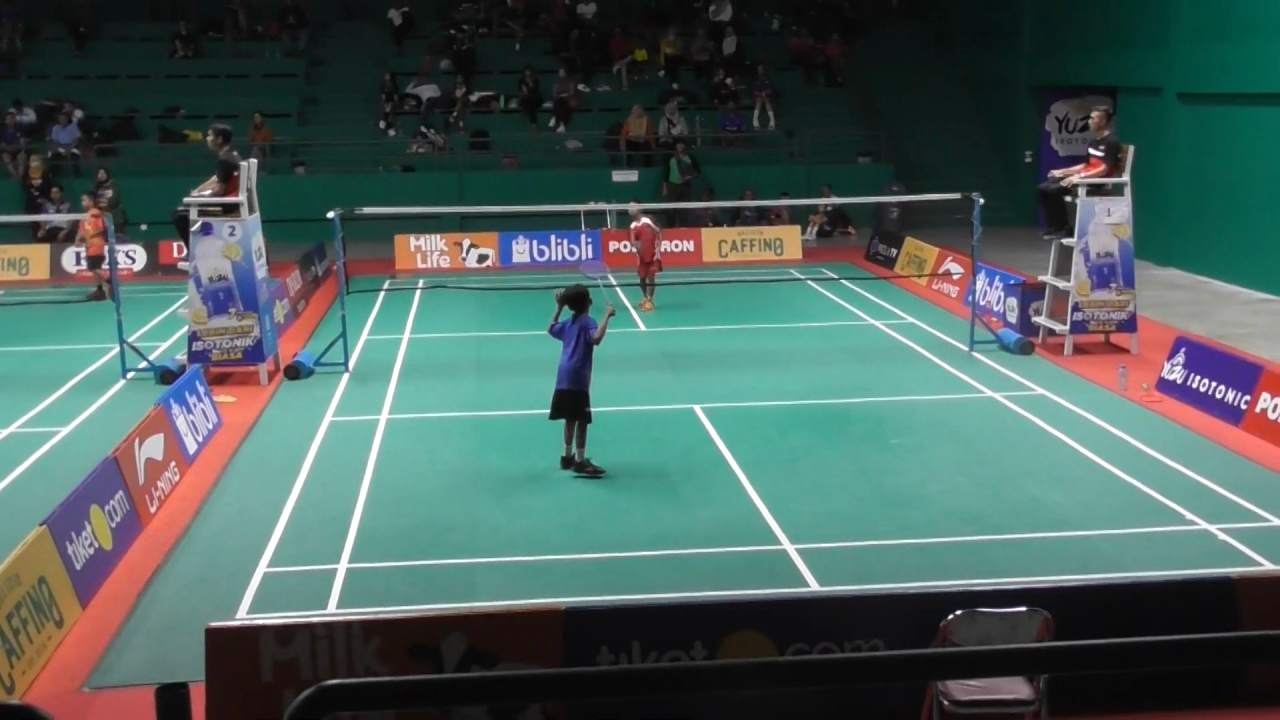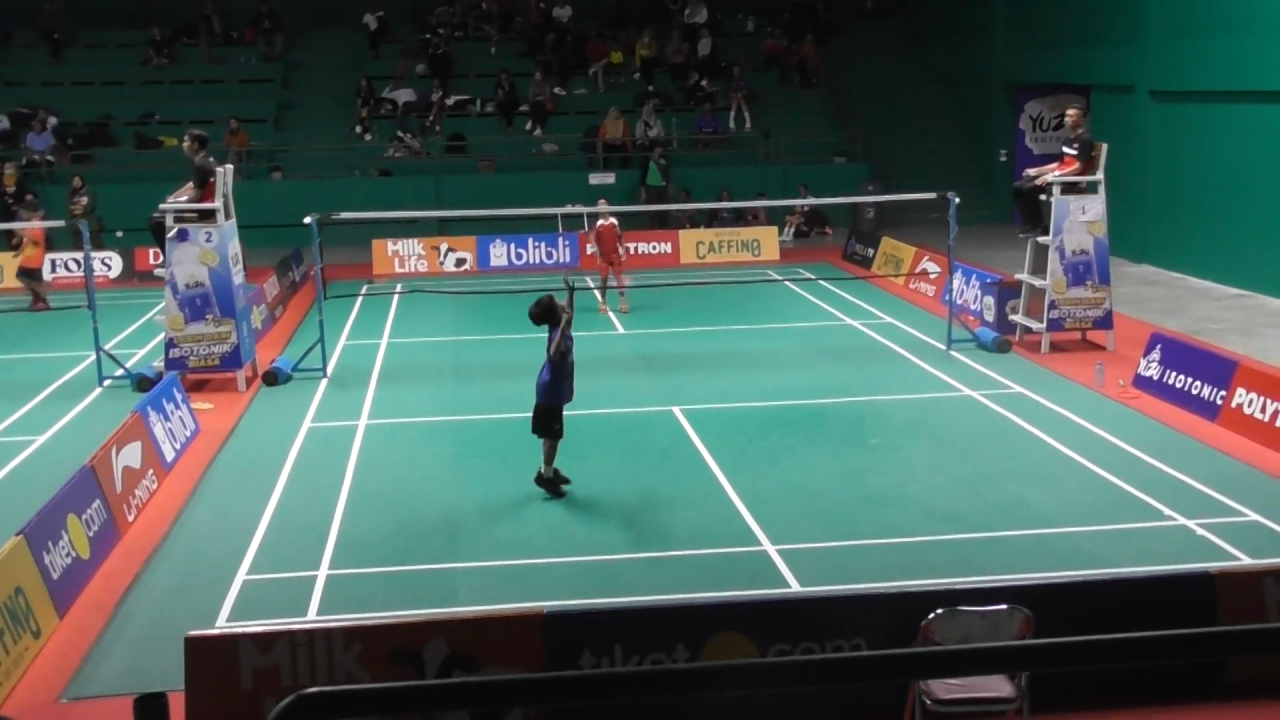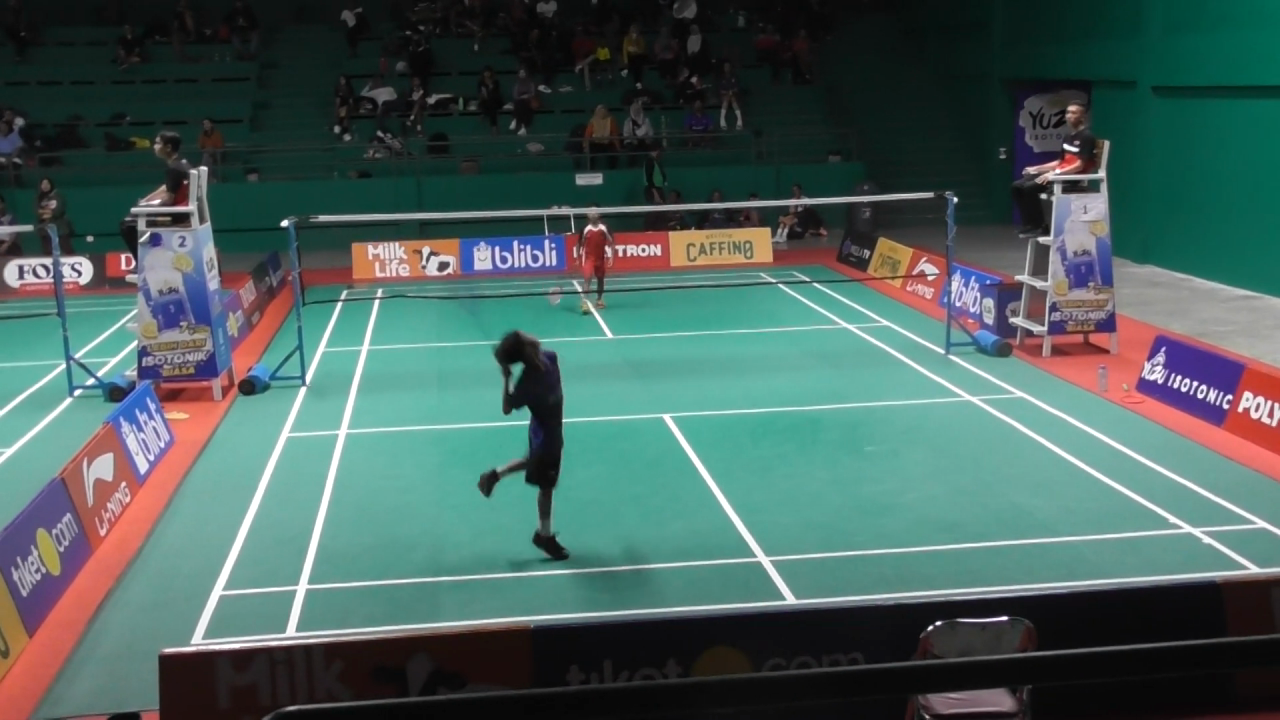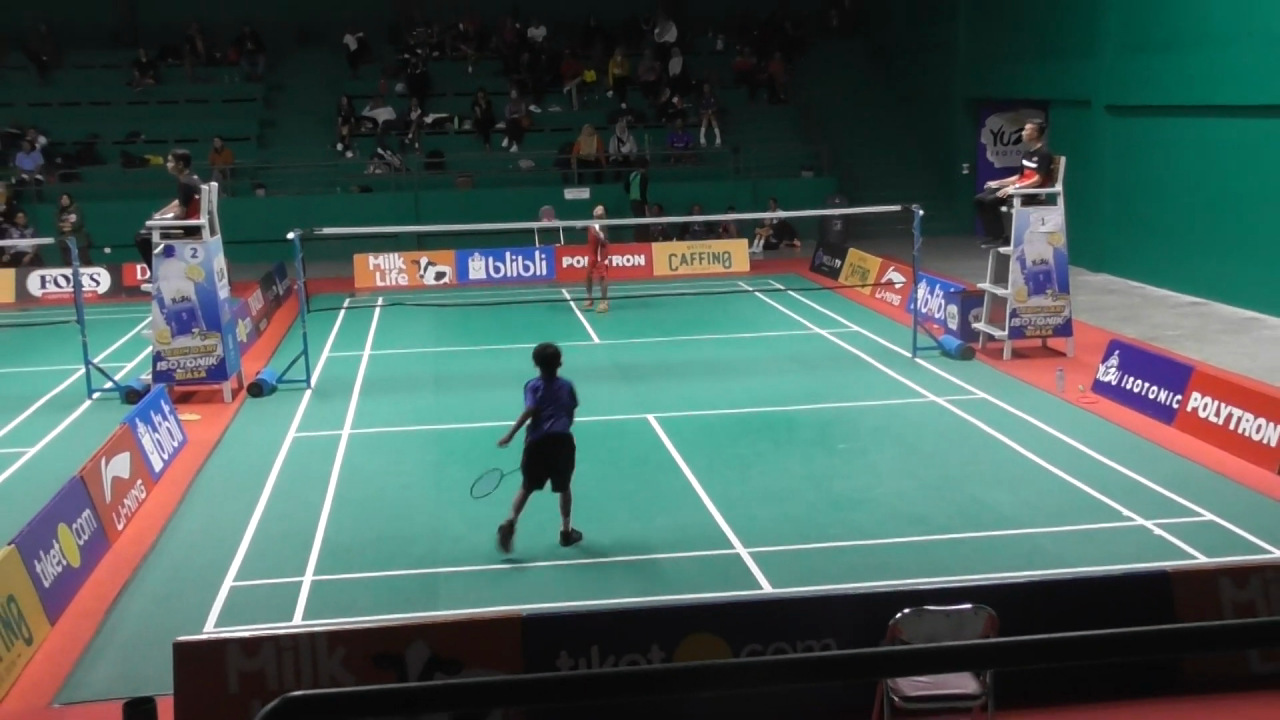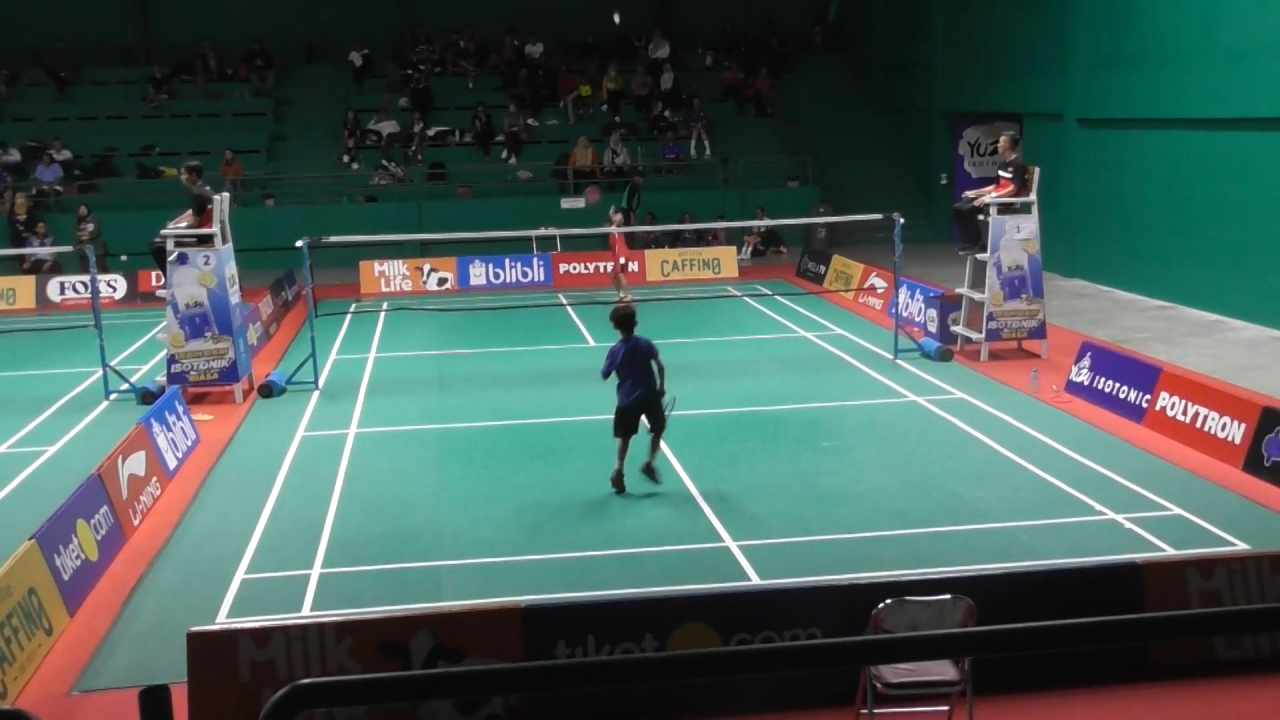
dt=0.7s
person 1, frame 1
left shoulder: (567, 324)
right shoulder: (587, 322)
left elbow: (551, 328)
right elbow: (597, 339)
left wrist: (559, 307)
right wrist: (607, 317)
left hip: (564, 378)
right hip: (577, 379)
left knee: (570, 419)
right knee: (582, 419)
left ankle: (569, 456)
right ankle: (580, 461)
person 1, frame 2
left shoulder: (561, 327)
right shoulder: (557, 332)
left elbow: (568, 312)
right elbow: (554, 353)
left wrist: (570, 293)
right wrist: (564, 325)
left hip: (556, 389)
right hip: (552, 391)
left knee: (548, 426)
right knee: (553, 434)
left ankle: (549, 470)
right ankle: (545, 475)
person 1, frame 3
left shoulder: (548, 357)
right shoulder: (527, 381)
right elbow: (507, 409)
right wrist: (507, 378)
left hip: (546, 433)
right hip: (546, 435)
left knee: (533, 462)
right knee: (546, 483)
left ankle: (493, 475)
right ankle: (545, 535)
person 1, frame 4
left shoulder: (533, 386)
right shoulder: (567, 386)
left elbow: (529, 411)
left wrist: (511, 434)
left hip: (537, 440)
right hip: (562, 439)
left knee: (526, 488)
right knee: (564, 487)
left ankle: (509, 524)
right ankle: (566, 531)
person 1, frame 5
left shoulder: (615, 350)
right shoulder: (645, 344)
left elbow: (604, 376)
right elbow: (660, 366)
left wrist: (612, 368)
right wrist: (661, 387)
left hip: (626, 399)
right hip: (649, 395)
left knee: (625, 437)
right knee: (658, 430)
left ankle: (618, 473)
right ankle: (649, 464)
